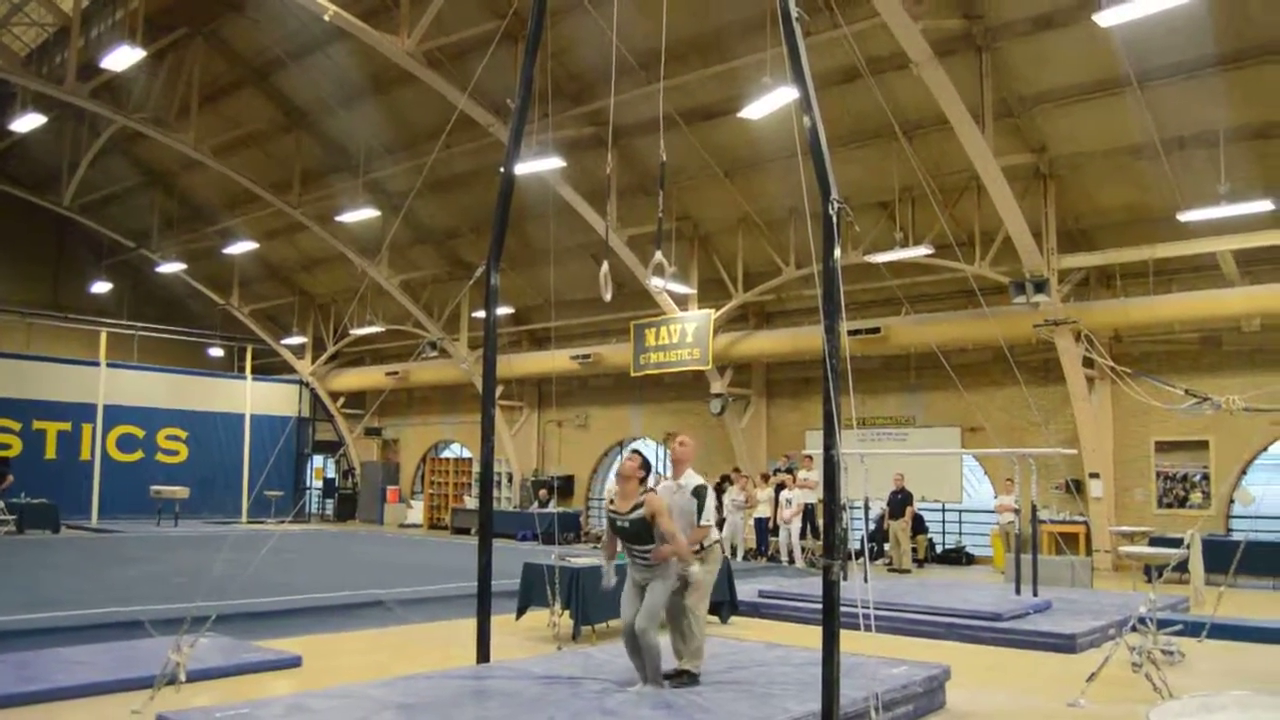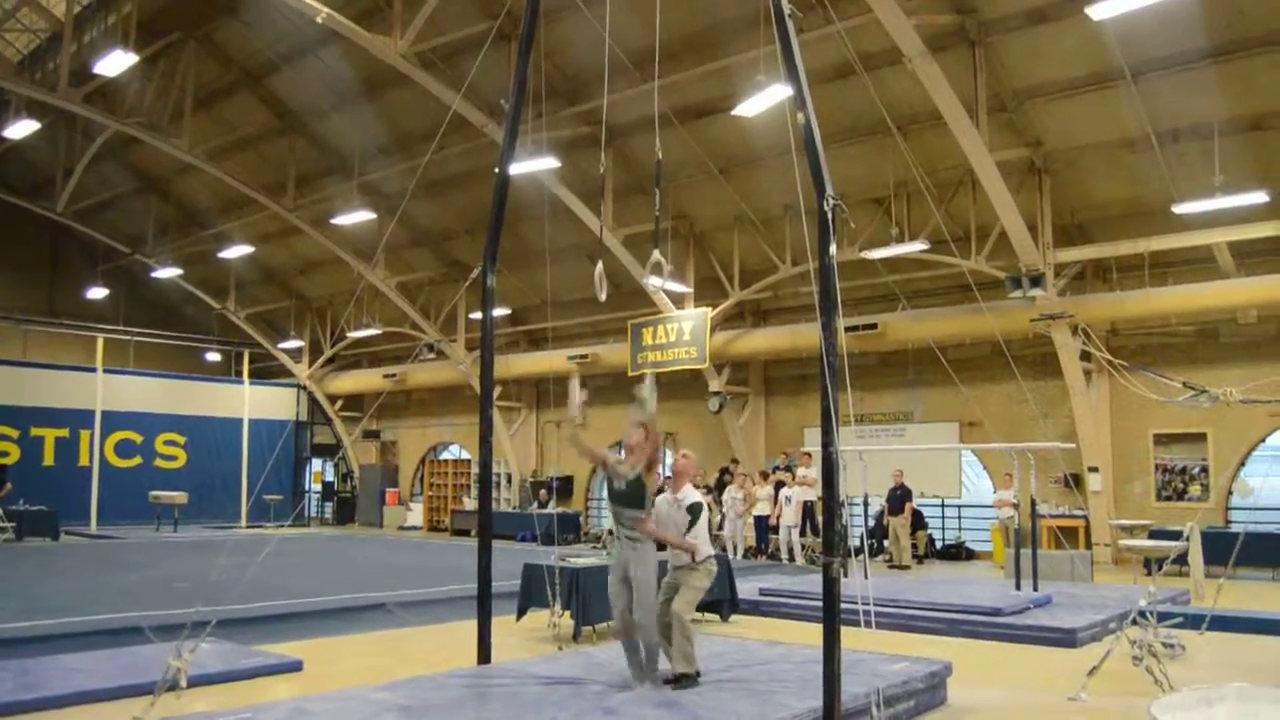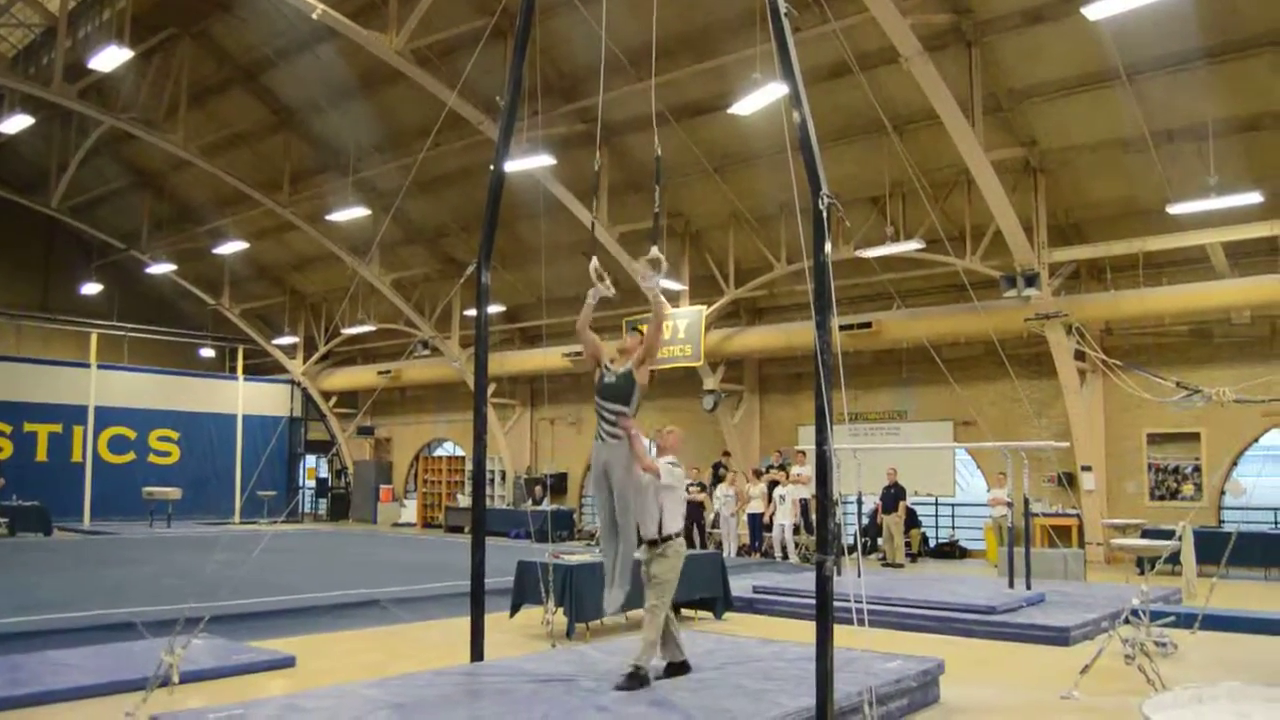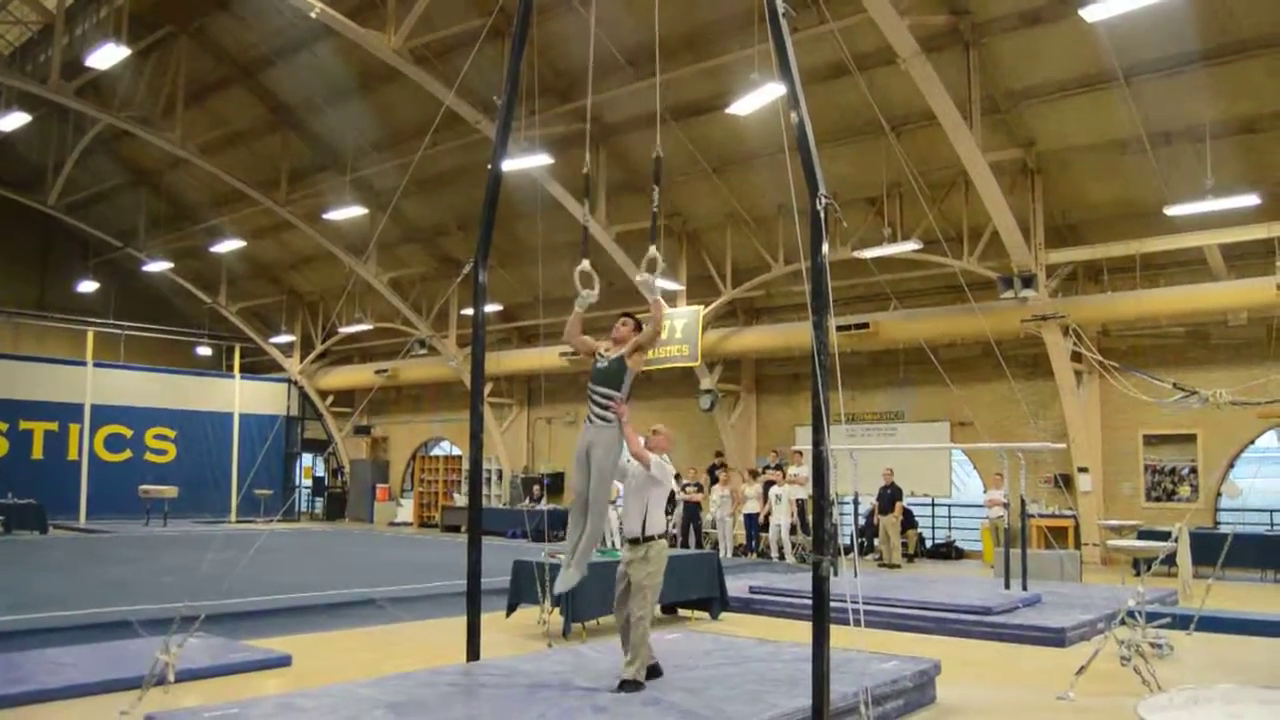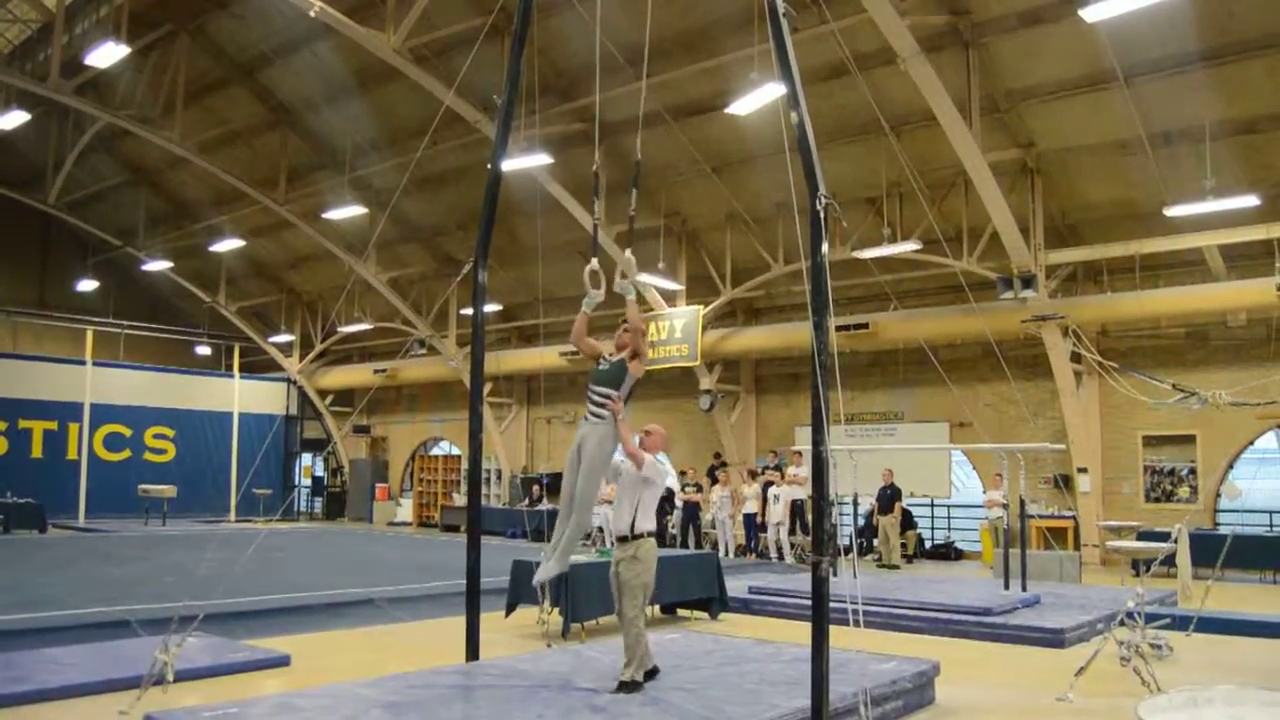
dt=0.3s
person 1, frame 1
left shoulder: (652, 503)
right shoulder: (611, 503)
left elbow: (674, 537)
right elbow: (610, 540)
right wrist: (608, 569)
left hip: (659, 574)
right hip: (634, 573)
left knee: (643, 628)
right knee: (626, 628)
left ankle: (655, 681)
right ankle: (646, 679)
person 1, frame 2
left shoulder: (647, 465)
right shoulder: (611, 462)
left elbow: (655, 439)
right elbow: (584, 449)
left wrist: (650, 408)
right wrist: (575, 418)
left hip: (642, 552)
right hip: (620, 552)
left knee: (643, 619)
right knee: (622, 622)
left ankle: (652, 678)
right ankle: (640, 677)
person 1, frame 3
left shoulder: (641, 363)
right shoulder: (602, 360)
left elbow: (660, 321)
right elbow: (581, 329)
left wrist: (652, 288)
right wrist: (592, 299)
left hip: (621, 449)
right hip: (600, 449)
left knee: (624, 519)
right knee: (605, 520)
left ankle: (621, 582)
right ankle: (611, 580)
person 1, frame 4
left shoulder: (634, 351)
right shoulder: (598, 349)
left elbow: (657, 327)
right elbow: (570, 336)
left wrist: (652, 292)
right wrist: (581, 304)
left hip: (608, 433)
right hip: (587, 431)
left knee: (597, 503)
right knee: (578, 502)
left ankle: (578, 564)
right ankle: (568, 563)
person 1, frame 5
left shoulder: (636, 356)
right shoulder: (602, 354)
left elbow: (639, 327)
right elbow: (576, 338)
left wrist: (629, 293)
right wrist: (588, 305)
left hip: (603, 431)
right hip: (583, 429)
left knee: (583, 499)
right knee: (567, 498)
left ankle: (560, 558)
right ankle: (551, 555)
person 2, frame 1
left shoulder: (699, 487)
right shoulder: (665, 488)
left elbow: (705, 530)
left hip: (706, 555)
left knee: (693, 608)
right knee: (674, 609)
left ankle: (692, 669)
right ankle: (683, 664)
person 2, frame 2
left shoulder: (695, 503)
right shoulder: (661, 500)
left elbow: (690, 545)
right elbow: (651, 529)
left wrist: (656, 534)
left hip: (700, 568)
right hip: (677, 568)
left knee: (679, 611)
right knee: (661, 617)
left ankle: (687, 672)
right ankle: (684, 668)
person 2, frame 3
left shoulder: (674, 470)
right shoulder: (644, 472)
left elbow: (646, 465)
left wrist: (633, 434)
left hip: (669, 548)
right hip: (649, 546)
left knee: (655, 606)
right knee: (659, 606)
left ankle: (639, 669)
right ankle: (677, 661)
person 2, frame 4
left shoulder: (662, 469)
right shoulder: (632, 469)
left elbow: (637, 451)
left wrist: (624, 420)
left hip: (651, 548)
right hip: (630, 546)
left knee: (639, 613)
right knee: (623, 610)
left ankle: (633, 675)
right ankle: (648, 663)
person 2, frame 5
left shoulder: (655, 470)
right shoulder: (626, 469)
left elbow: (630, 448)
left wrist: (620, 417)
left hip: (640, 547)
right hip: (622, 546)
left knee: (632, 613)
right knee: (625, 613)
left ankle: (632, 677)
right ankle: (645, 666)
